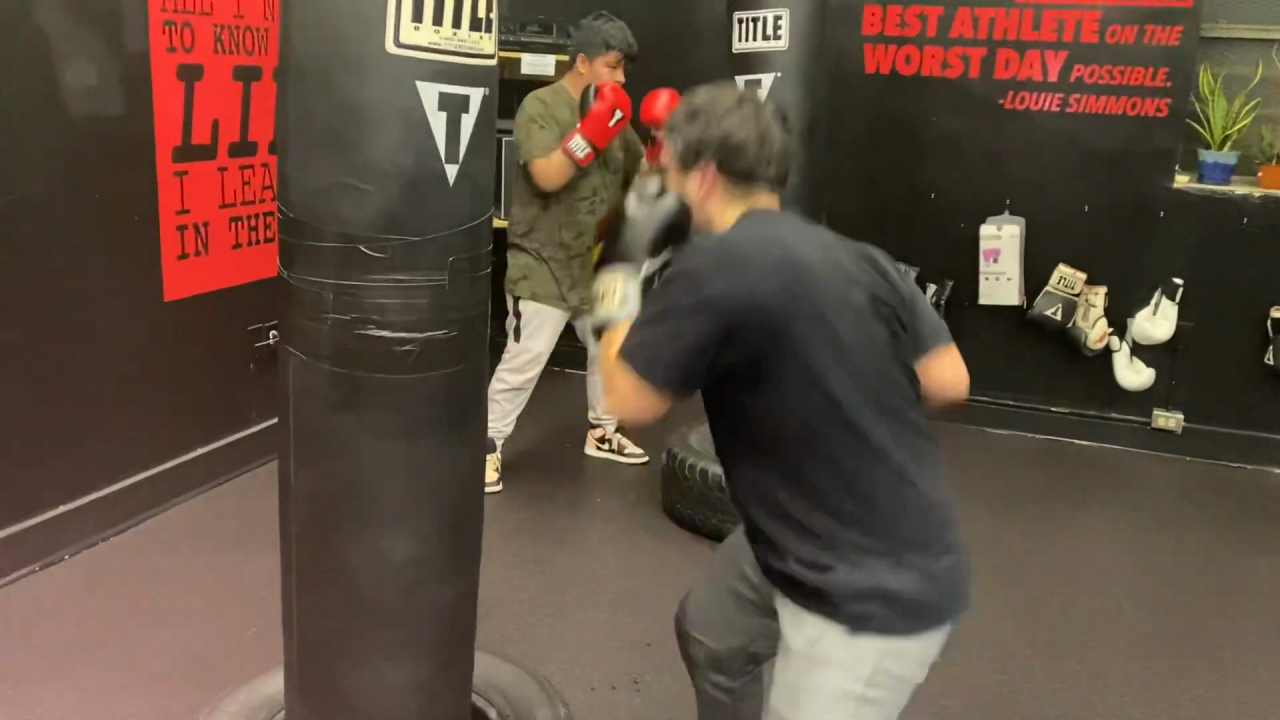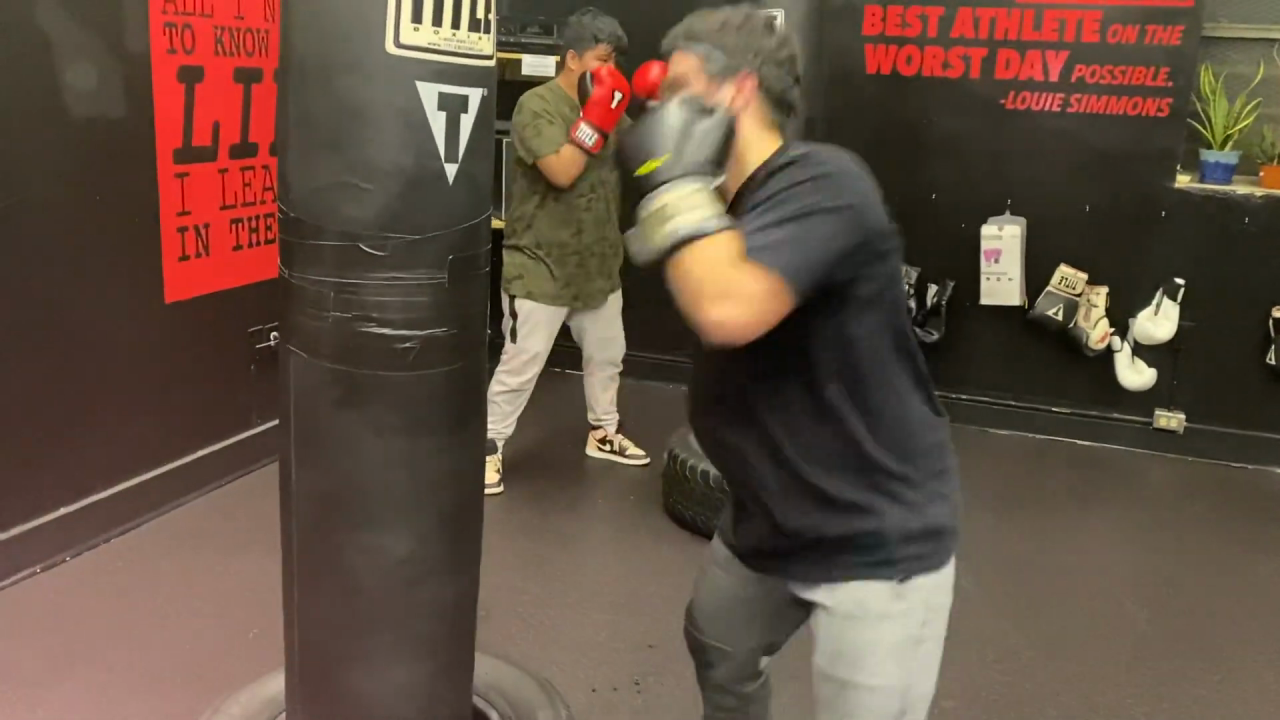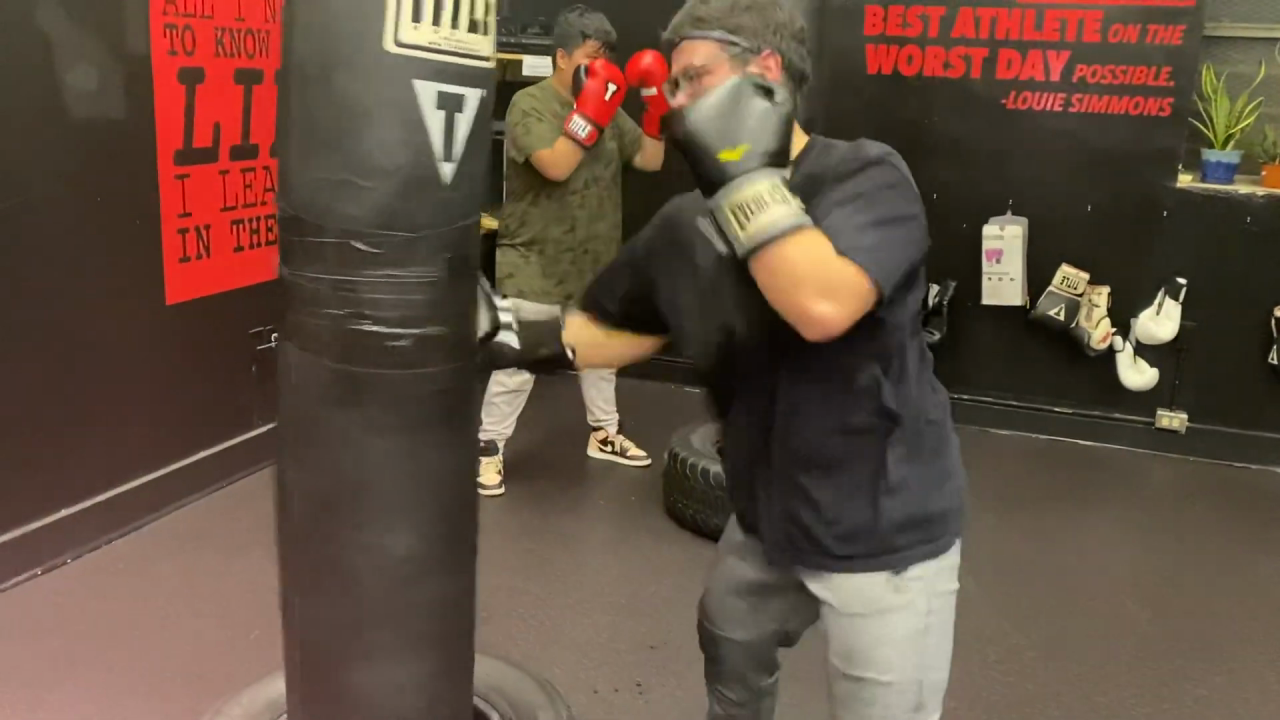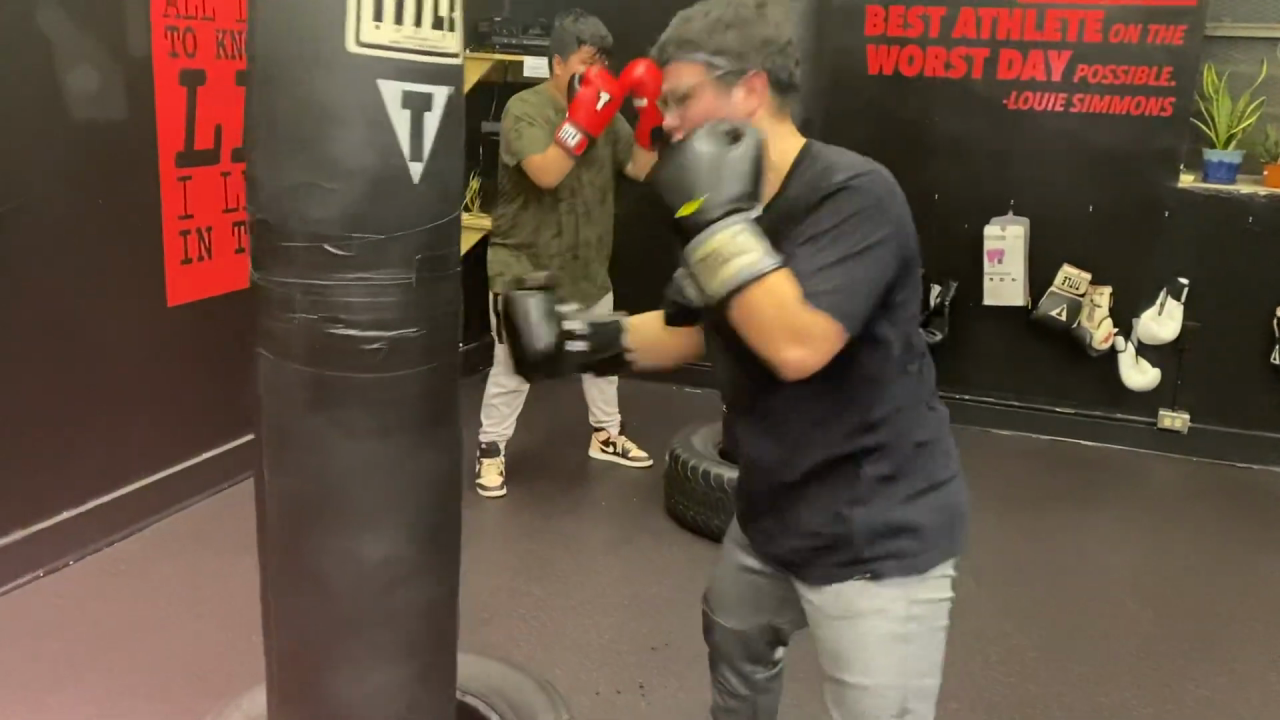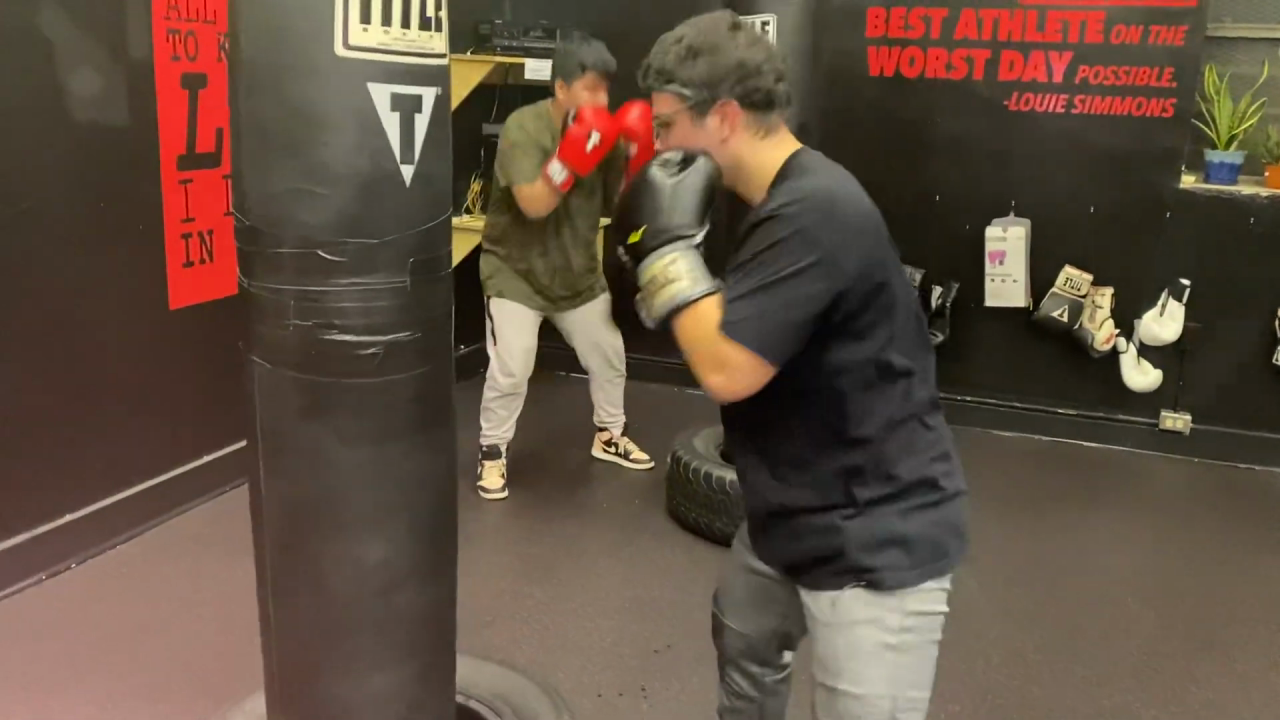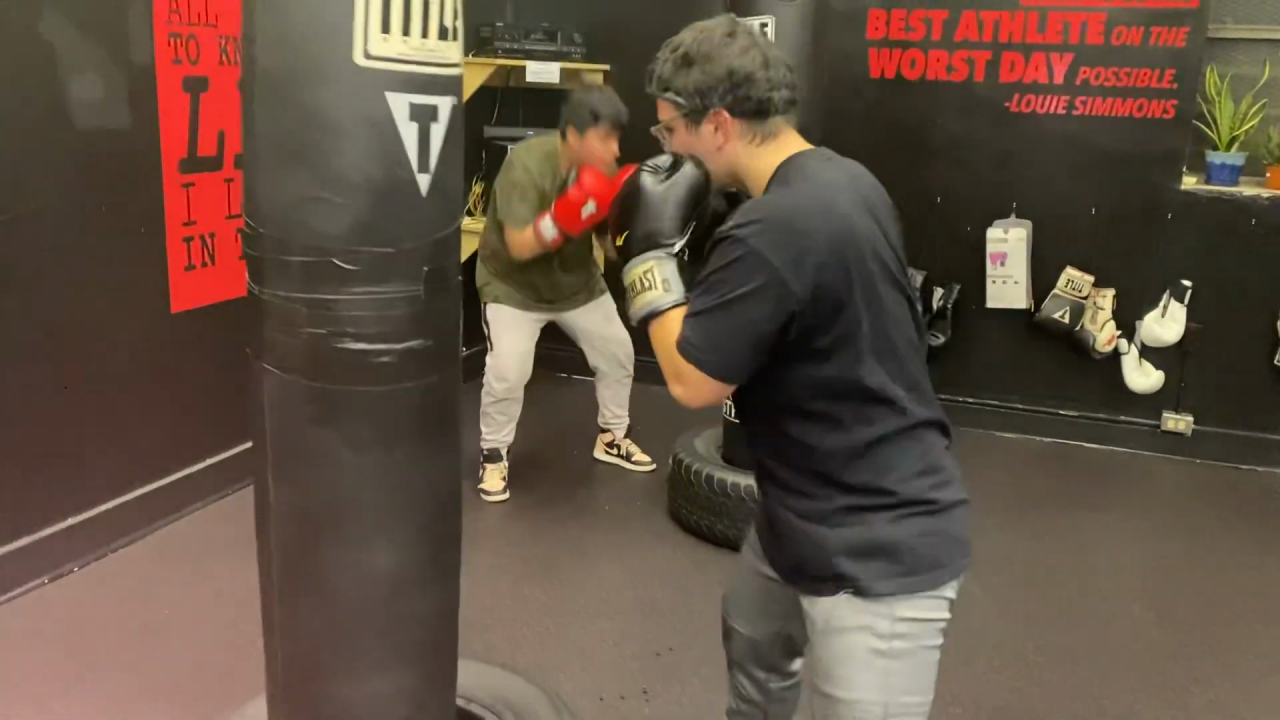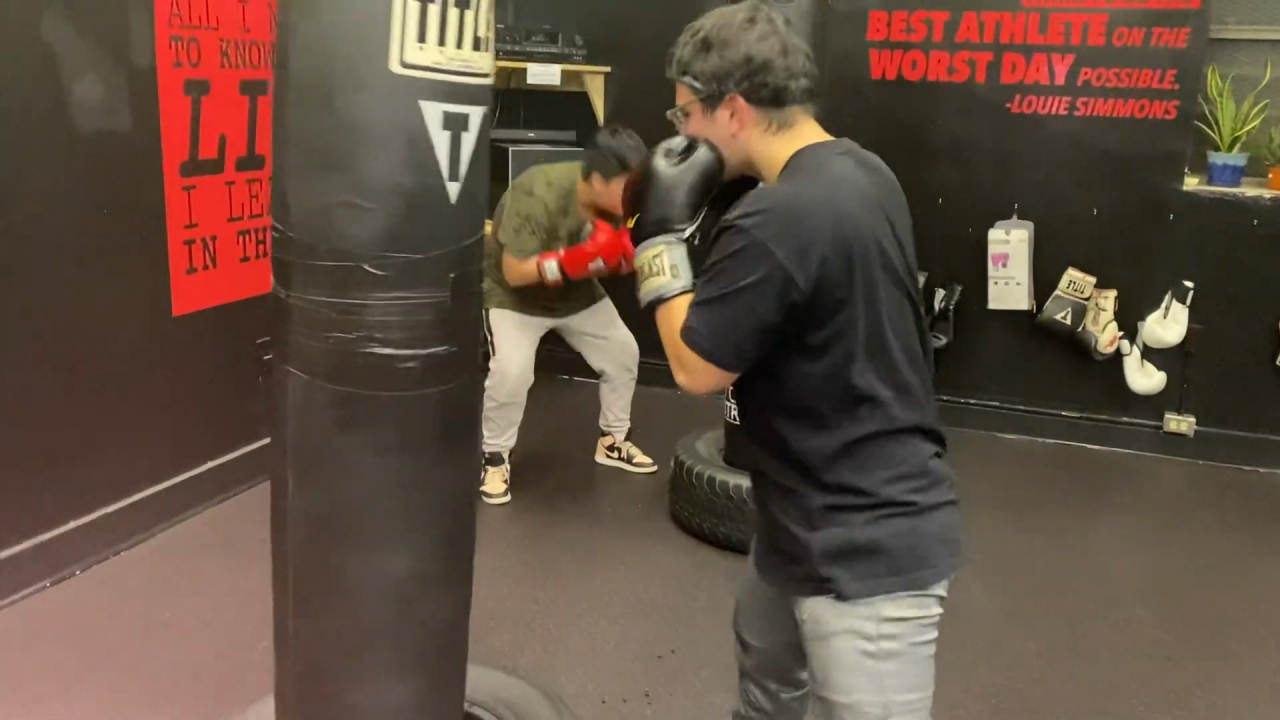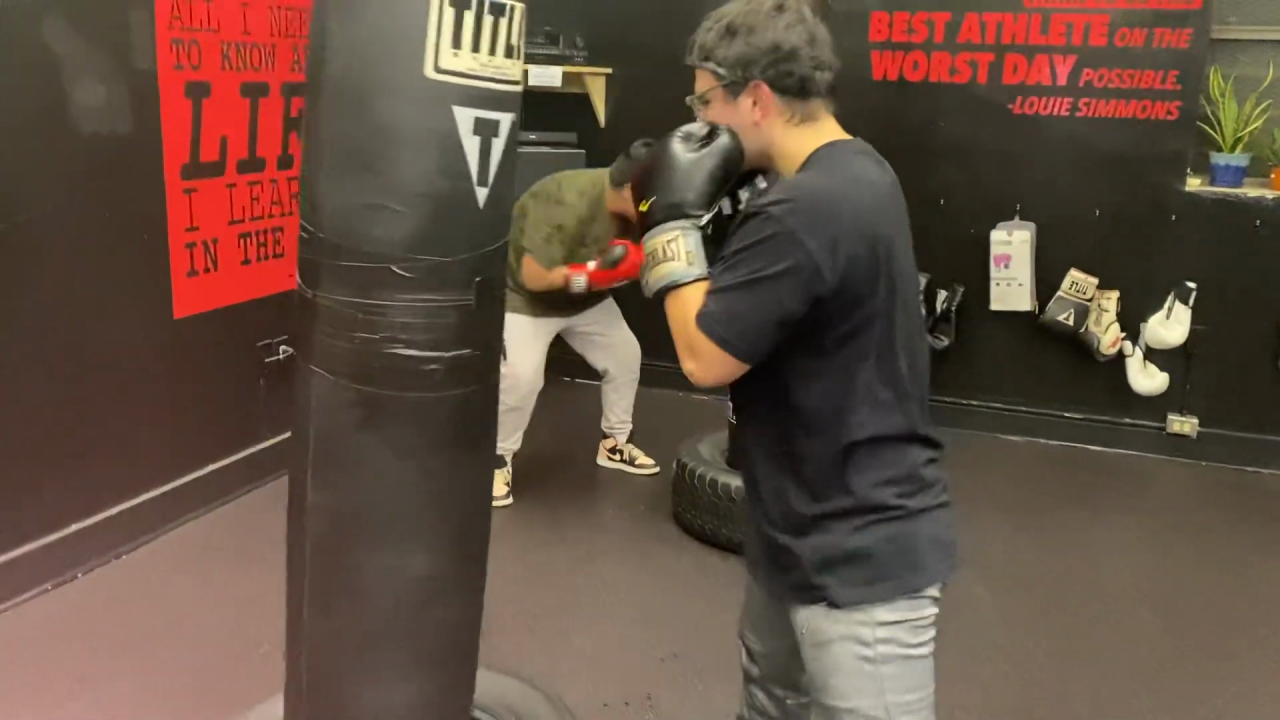
dt=0.1s
person 1, frame 1
left shoulder: (737, 256)
right shoulder: (857, 259)
left elbow: (629, 400)
right elbow: (948, 381)
left hip: (878, 585)
right knee: (706, 632)
person 1, frame 2
left shoulder: (823, 180)
right shoulder: (727, 209)
left elbow: (732, 312)
left wrist: (671, 181)
right hip: (770, 520)
right knee: (716, 642)
person 1, frame 3
left shoulder: (869, 174)
right shoulder: (695, 212)
left elbow: (823, 307)
right elbow: (610, 335)
left wrist: (748, 175)
left hip: (889, 523)
right hip: (772, 511)
right knee: (733, 637)
person 1, frame 4
left shoulder: (853, 192)
right shoulder: (719, 205)
left elbow: (797, 346)
right elbow: (691, 331)
left wrist: (715, 219)
right wrist: (588, 337)
left hip: (883, 530)
right hip: (775, 509)
right knee: (735, 631)
person 1, frame 5
left shoulder: (809, 214)
right shoulder: (797, 193)
left elbow: (728, 372)
right elbow: (751, 327)
left wrist: (665, 245)
left hip: (879, 535)
right hip: (794, 510)
right knee: (744, 634)
person 1, frame 6
left shoulder: (773, 233)
right shoulder: (840, 179)
left elbow: (693, 380)
left wrist: (651, 250)
left hip: (878, 546)
right hip: (808, 515)
right knee: (752, 641)
person 1, frame 7
left shoulder: (781, 220)
right shoulder: (857, 171)
left elbow: (696, 368)
left wrist: (661, 234)
left hip: (869, 543)
right hip: (813, 518)
person 1, frame 8
left shoulder: (802, 213)
right shoulder: (860, 172)
left elbow: (704, 357)
left wrist: (673, 220)
left hip: (861, 548)
right hip: (810, 521)
person 2, frame 1
left shoulder: (613, 110)
right shoulder: (541, 106)
left elbow: (639, 171)
right elbow: (547, 177)
right wrist: (591, 129)
left hip: (600, 264)
right hip: (543, 266)
right knee: (525, 361)
left ankle: (601, 432)
right ankle: (488, 447)
person 2, frame 2
left shoulder: (608, 105)
right shoulder: (537, 105)
right elbow: (561, 172)
right wrist: (595, 118)
left hip: (596, 263)
right hip: (538, 265)
left knee: (608, 352)
right knee: (522, 363)
left ankle: (602, 432)
right ankle: (489, 448)
person 2, frame 3
left shoulder: (608, 105)
right shoulder: (530, 104)
left elbow: (650, 161)
right elbow: (556, 167)
left wrist: (655, 109)
right wrist: (589, 112)
left hip: (593, 263)
right hip: (532, 263)
right knee: (517, 364)
left ankle: (604, 433)
right ankle: (489, 448)
person 2, frame 4
left shoulder: (604, 111)
right shoulder: (524, 108)
left elbow: (640, 169)
right elbow: (547, 174)
left wrist: (647, 118)
right wrist: (582, 120)
left hip: (586, 265)
right hip: (524, 264)
right knee: (514, 365)
left ankle: (605, 434)
right ankle: (490, 450)
person 2, frame 5
left shoulder: (605, 132)
right shoulder: (524, 127)
left elbow: (623, 198)
right elbow: (534, 206)
left wrist: (638, 160)
right wrist: (573, 155)
left hip: (578, 273)
right hip: (515, 274)
left knee: (608, 355)
right knee: (511, 370)
left ankle: (608, 437)
right ankle: (493, 454)
person 2, frame 6
left shoulder: (605, 169)
right shoulder: (525, 165)
right elbow: (519, 247)
right wrist: (565, 216)
left hip: (576, 281)
right hip: (513, 284)
left knee: (618, 350)
right knee: (507, 372)
left ankle: (611, 437)
right ankle: (493, 455)
person 2, frame 7
left shoulder: (613, 204)
right shoulder: (540, 197)
left elbow: (616, 255)
right elbow: (516, 273)
left wrist: (630, 252)
right wrist: (572, 261)
left hip: (578, 294)
right hip: (514, 297)
left knee: (623, 354)
right knee: (509, 375)
left ankle: (613, 441)
right ankle: (494, 459)
person 2, frame 8
left shoulder: (628, 209)
right shoulder: (566, 206)
left elbow: (626, 261)
right elbow: (533, 278)
left wrist: (642, 262)
right wrist: (596, 274)
left hip: (584, 294)
right hip: (524, 298)
left knee: (625, 354)
right knee: (520, 379)
left ankle: (614, 443)
right ankle: (499, 461)
